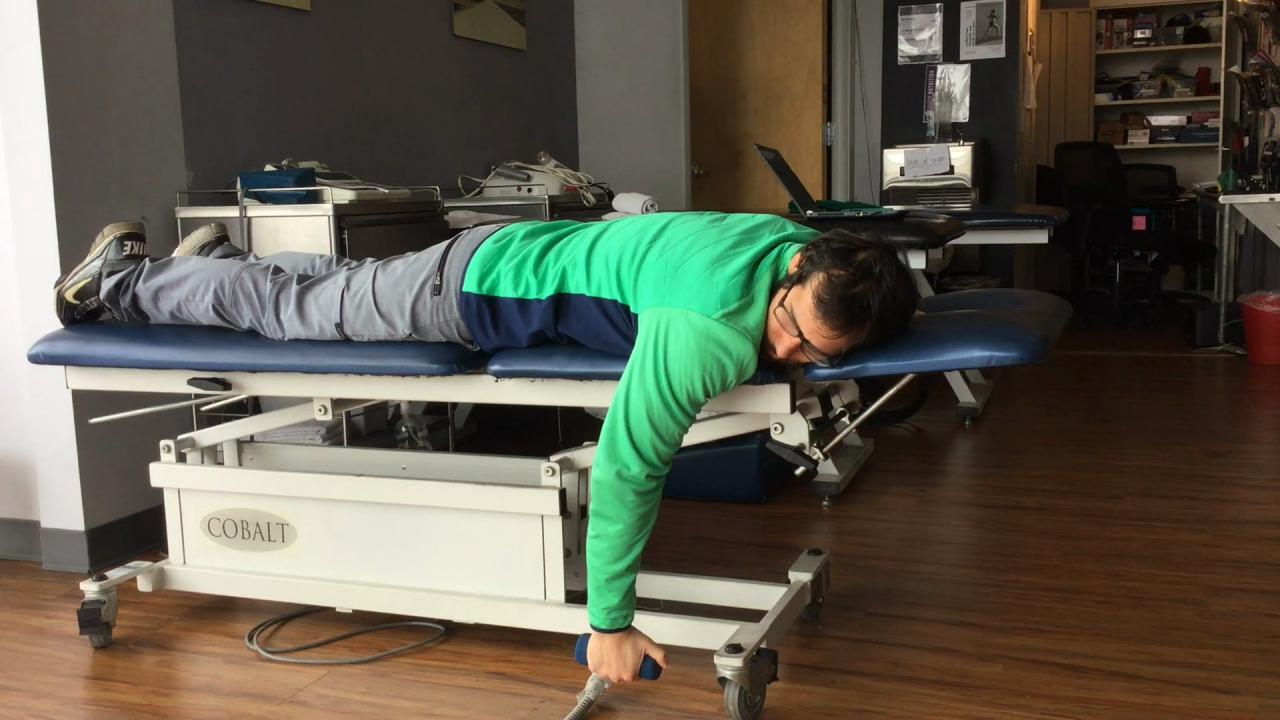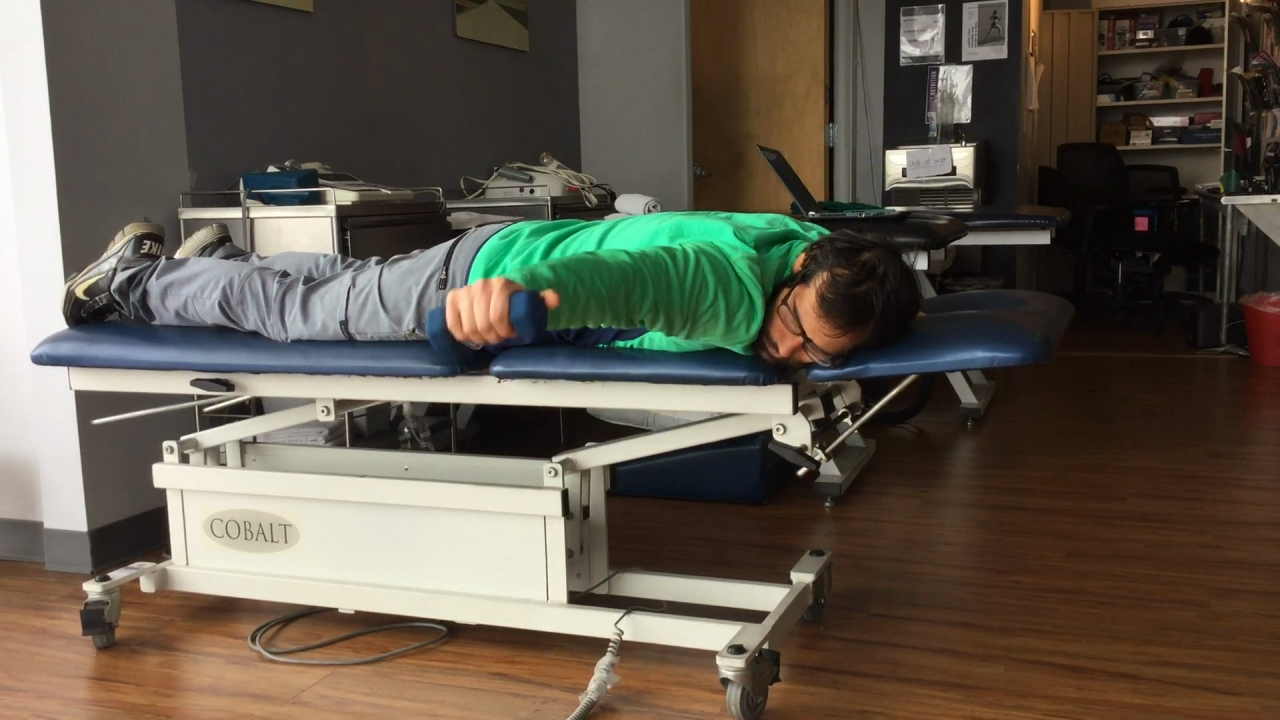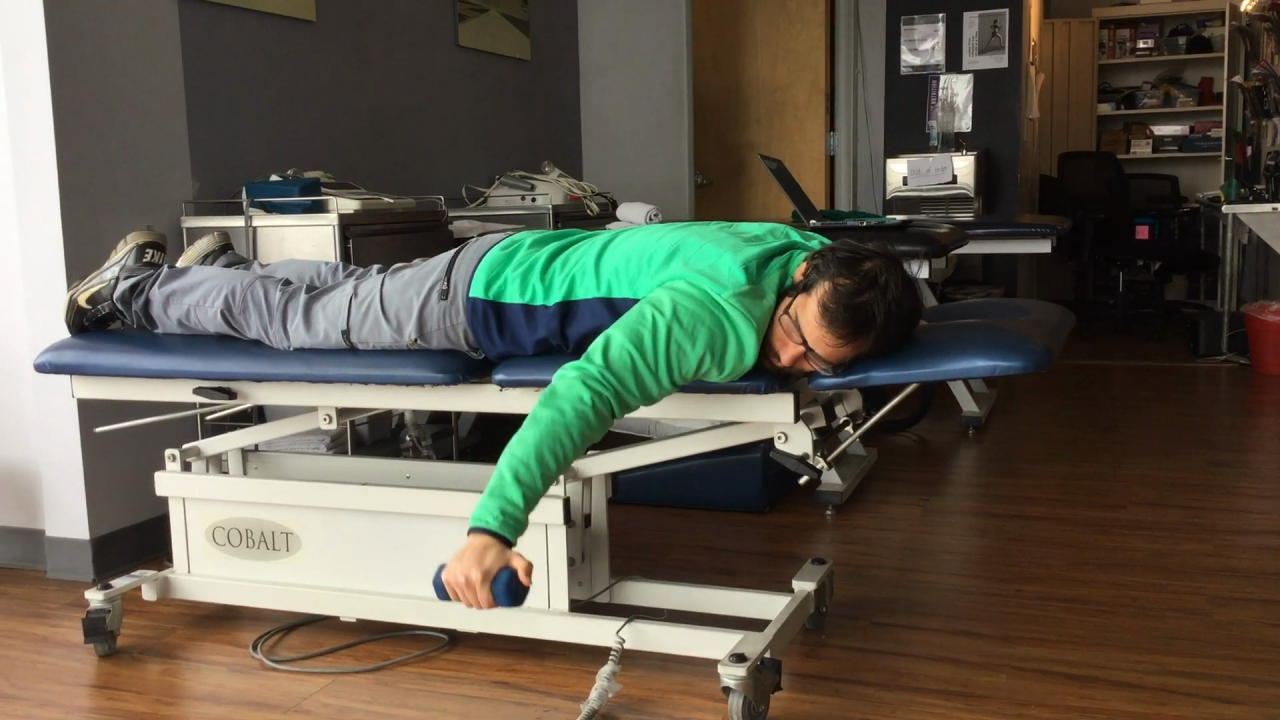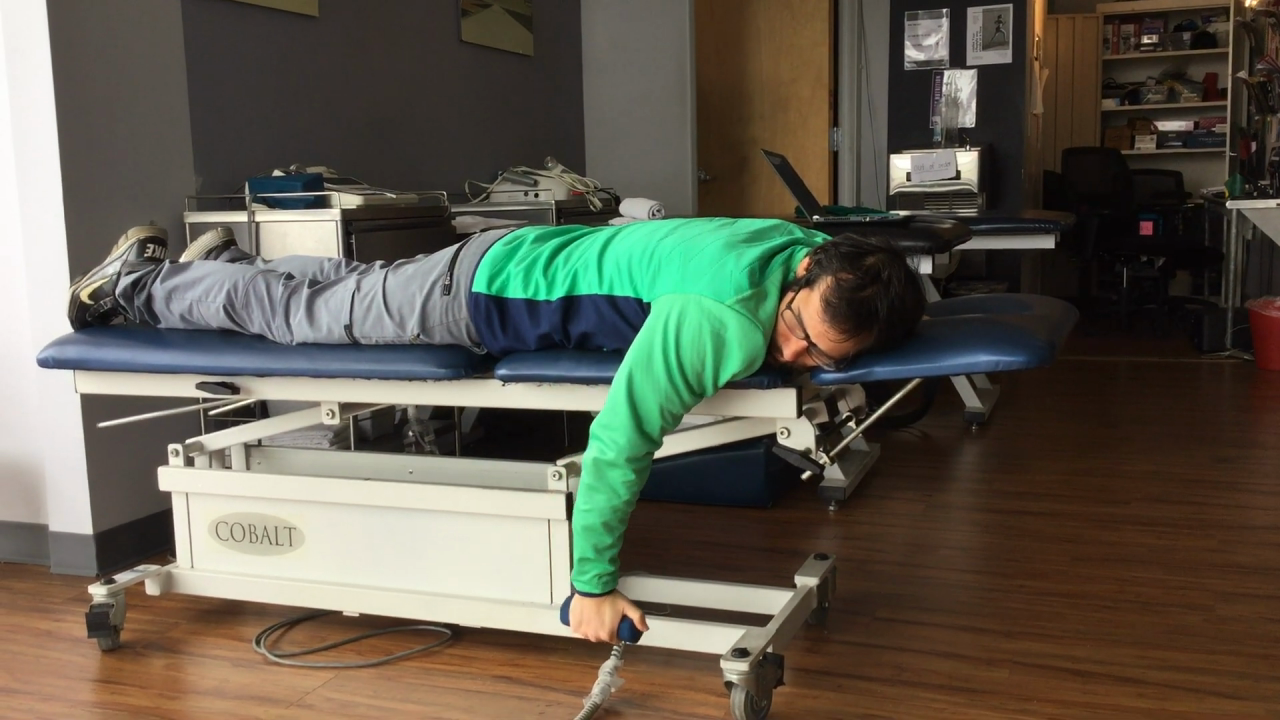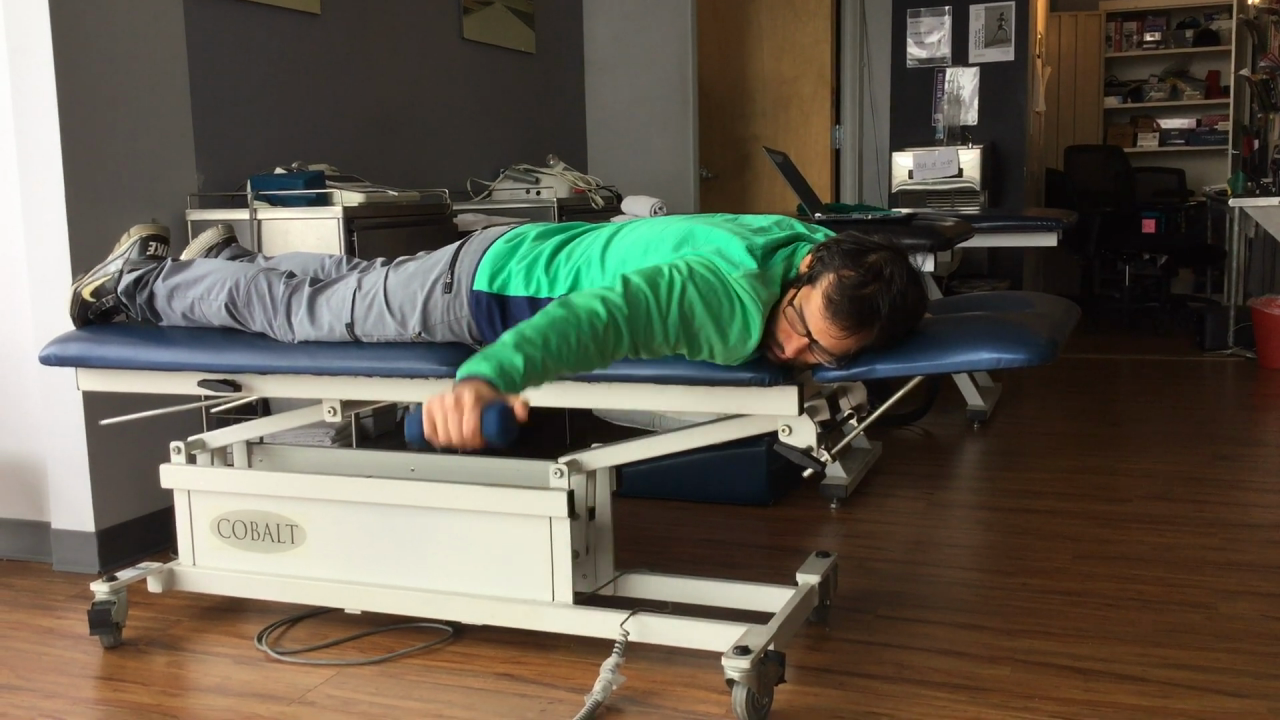
dt=1s
person 1, frame 1
left shoulder: (807, 235)
right shoulder: (712, 327)
right elbow: (625, 462)
left wrist: (830, 354)
right wrist: (608, 623)
left hip: (529, 252)
right hip: (488, 290)
left knee: (340, 281)
right knee: (284, 309)
left ankle: (221, 255)
right ankle: (122, 278)
person 1, frame 2
left shoulder: (809, 241)
right shoulder: (730, 284)
right elbow: (610, 276)
right wrist: (513, 290)
left hip: (525, 253)
right hip: (502, 270)
left knee: (337, 287)
right knee: (288, 310)
left ankle: (222, 256)
right ankle: (137, 280)
person 1, frame 3
left shoulder: (809, 247)
right shoulder: (719, 313)
right elbow: (584, 389)
left wrist: (835, 359)
right wrist: (491, 527)
left hip: (530, 258)
right hip: (490, 297)
left knee: (347, 290)
right knee: (289, 315)
left ankle: (224, 262)
right ankle: (137, 287)
person 1, frame 4
left shoulder: (817, 246)
right shoulder: (724, 319)
right elbow: (617, 438)
left wrist: (829, 354)
right wrist: (591, 585)
left hip: (531, 253)
right hip: (489, 295)
left knee: (354, 282)
right knee: (294, 314)
left ankle: (227, 259)
right ankle: (139, 283)
person 1, frame 5
left shoulder: (810, 234)
right shoulder: (730, 303)
right elbow: (597, 318)
right wrist: (484, 376)
left hip: (533, 254)
right hip: (494, 295)
left knee: (351, 287)
right knee: (300, 315)
left ankle: (223, 257)
right ankle: (145, 285)
